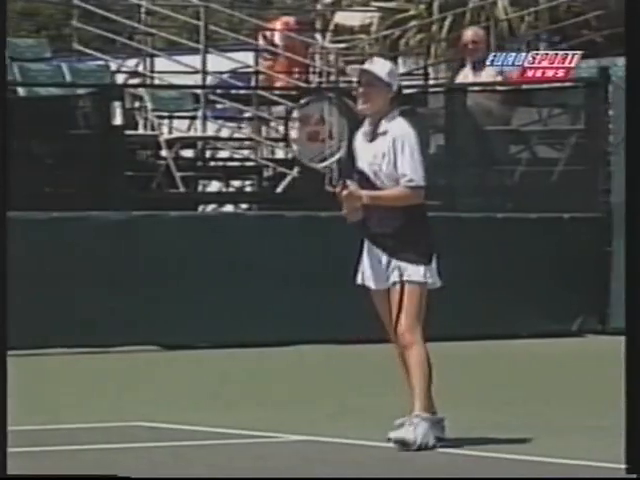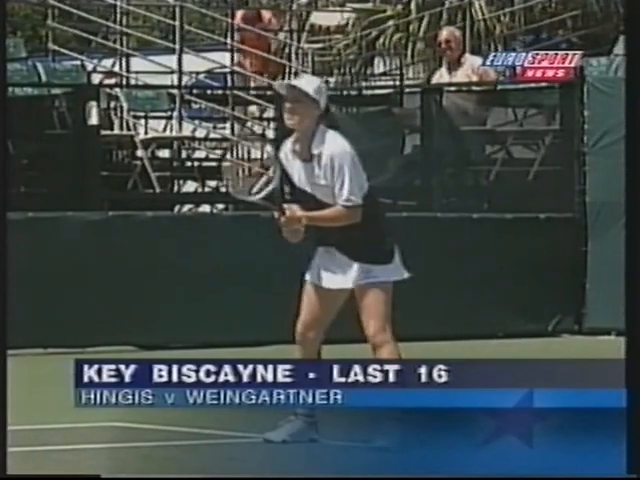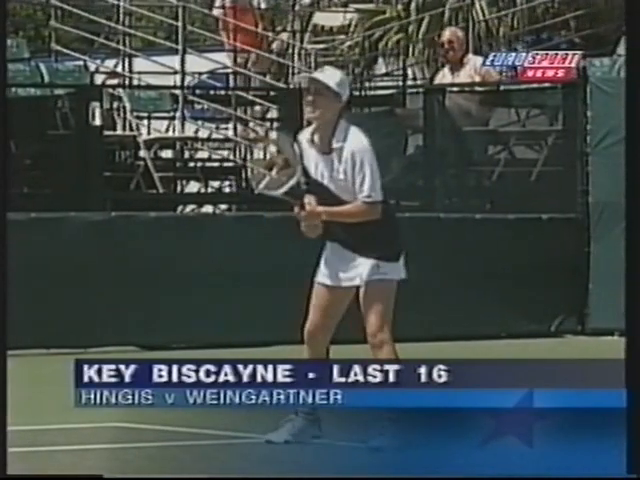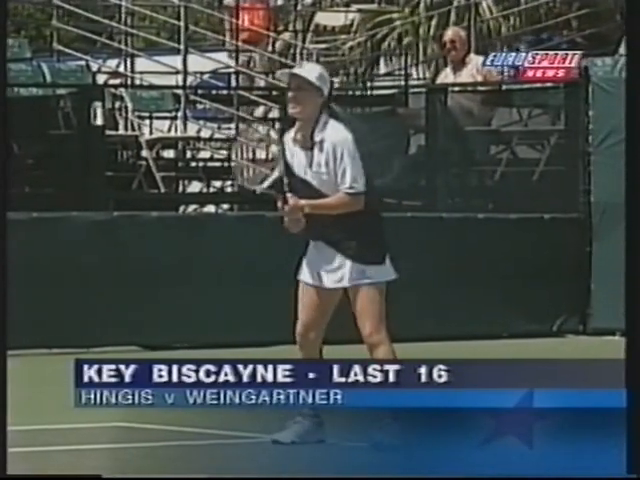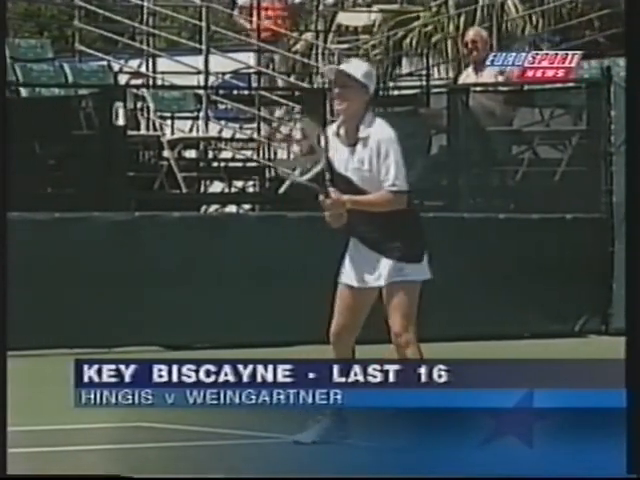
dt=0.7s
person 1, frame 1
left shoulder: (400, 132)
right shoulder: (361, 136)
left elbow: (415, 192)
left wrist: (365, 197)
right wrist: (352, 201)
left hip: (409, 247)
right hip: (376, 248)
left knee: (409, 334)
right knee: (399, 338)
left ankle: (421, 418)
right ankle: (427, 416)
person 1, frame 2
left shoulder: (337, 149)
right shoulder: (287, 152)
left elbow: (352, 212)
left wrist: (305, 218)
right wrist: (292, 222)
left hip: (367, 250)
right hip: (330, 253)
left knee: (378, 334)
right knee: (305, 334)
right ankle: (306, 417)
person 1, frame 3
left shoulder: (357, 145)
right shoulder: (303, 141)
left elbow: (372, 207)
left wrist: (323, 213)
right wrist: (309, 216)
left hip: (375, 248)
right hip: (338, 249)
left knee: (378, 335)
right knee: (314, 333)
right ankle: (309, 415)
person 1, frame 4
left shoulder: (338, 138)
right shoulder: (288, 141)
left elbow: (355, 199)
left wrist: (306, 207)
right wrist: (293, 214)
left hip: (359, 247)
right hip: (321, 248)
left knee: (373, 335)
right knee: (305, 335)
right ankle: (312, 417)
person 1, frame 5
left shoulder: (382, 136)
right shoulder: (330, 136)
left elbow: (398, 197)
left wrist: (348, 202)
right wrist: (334, 210)
left hip: (398, 246)
right hip: (361, 247)
left knee: (402, 334)
right knee: (339, 335)
right ankle: (336, 416)
